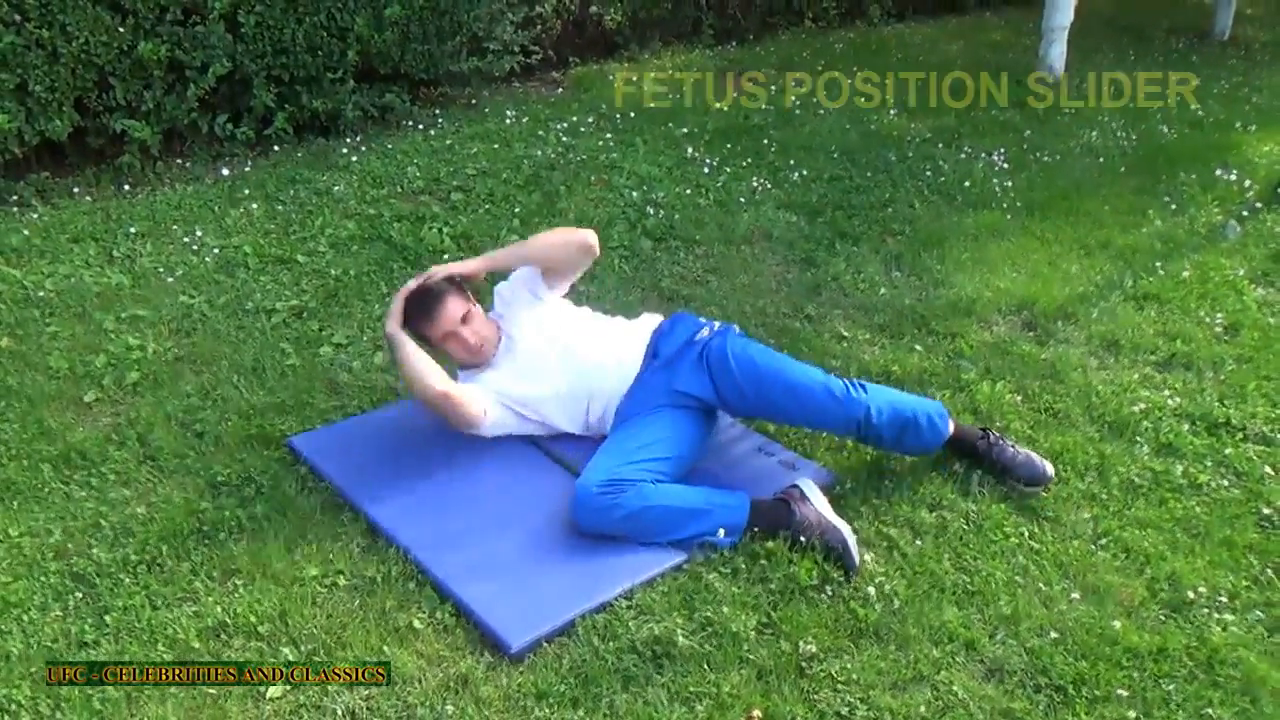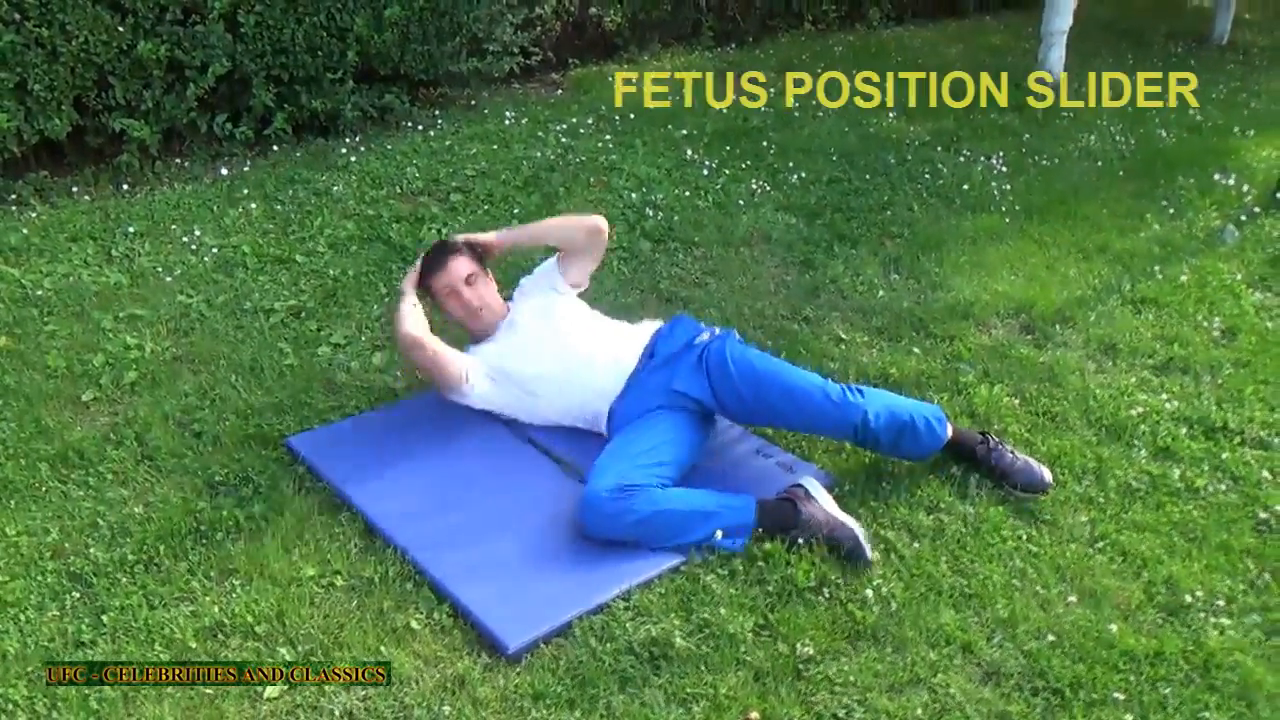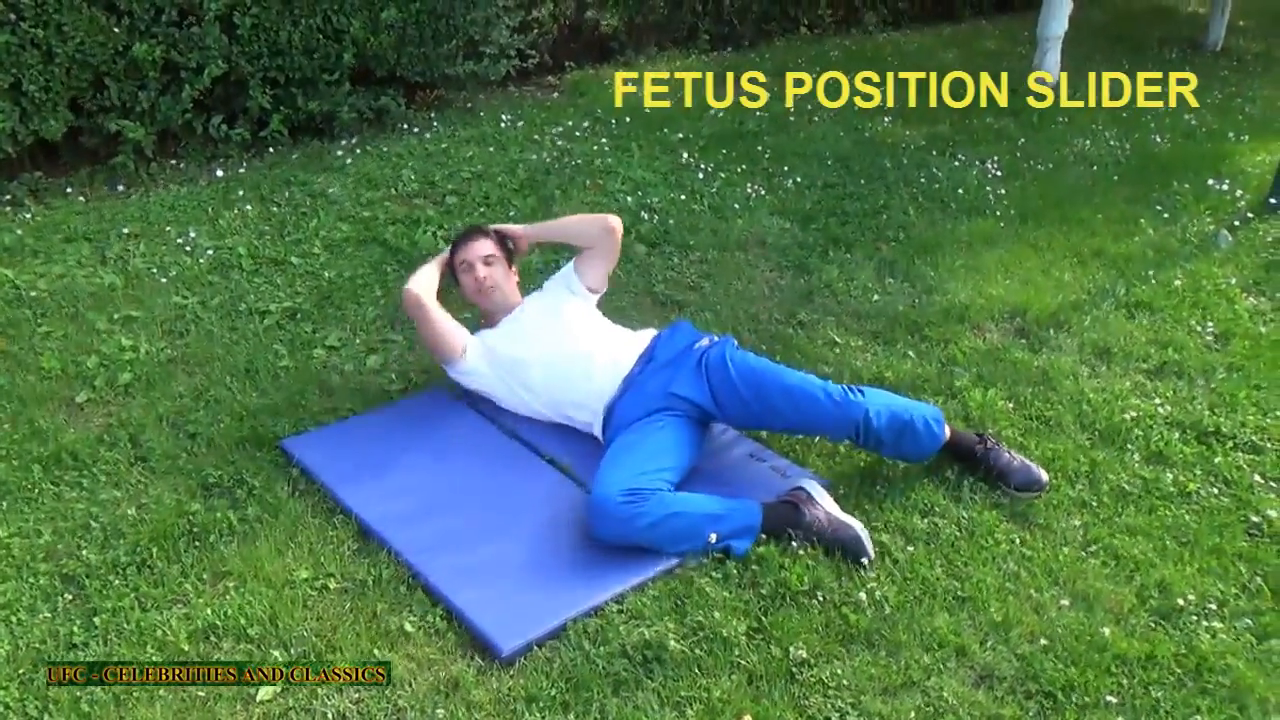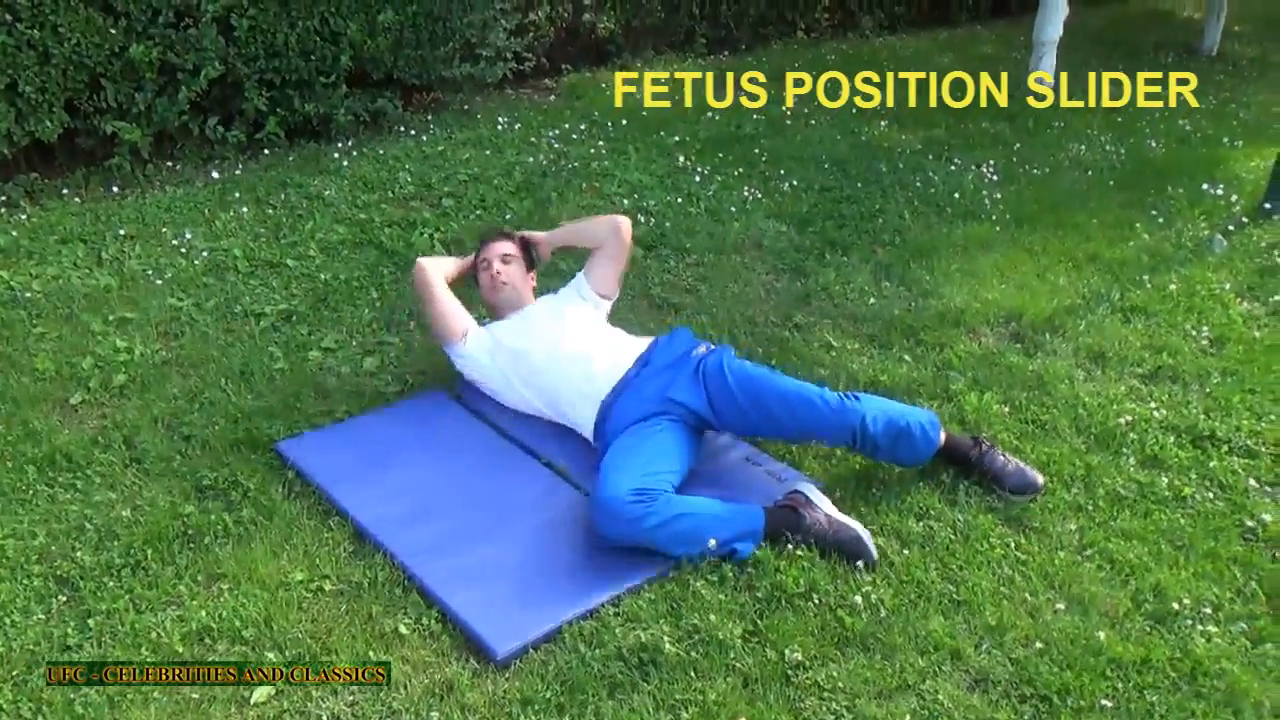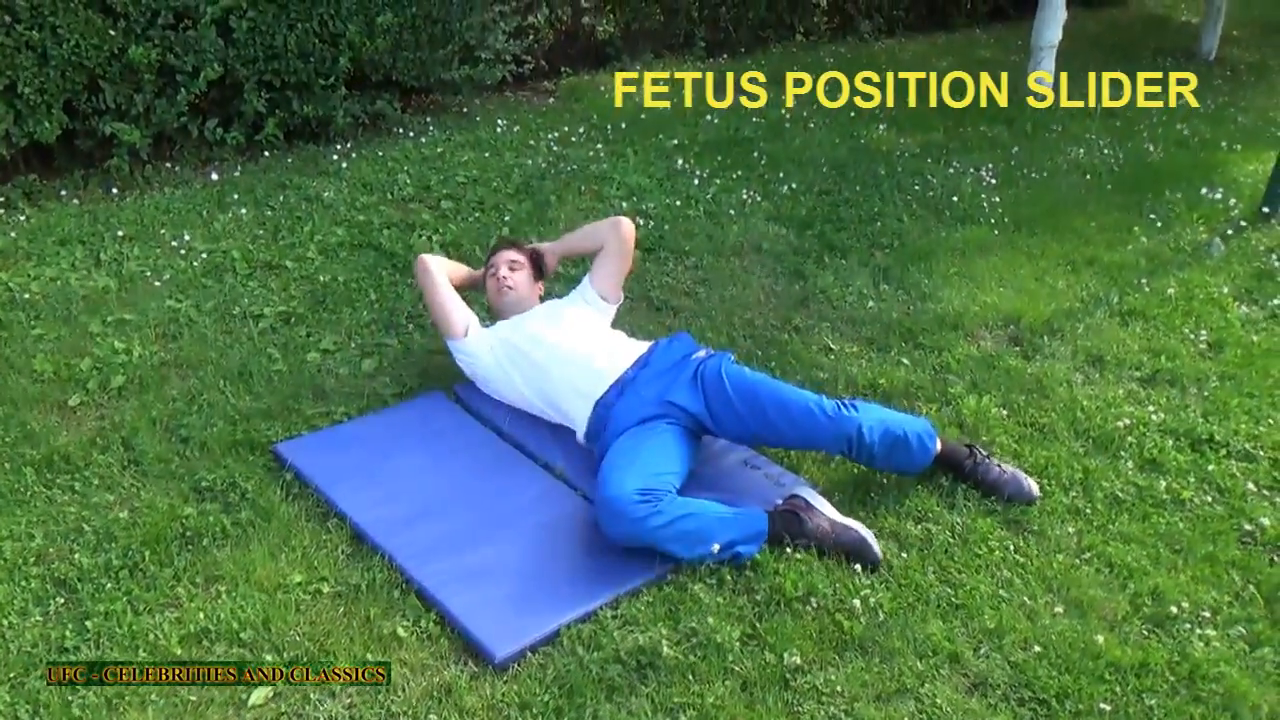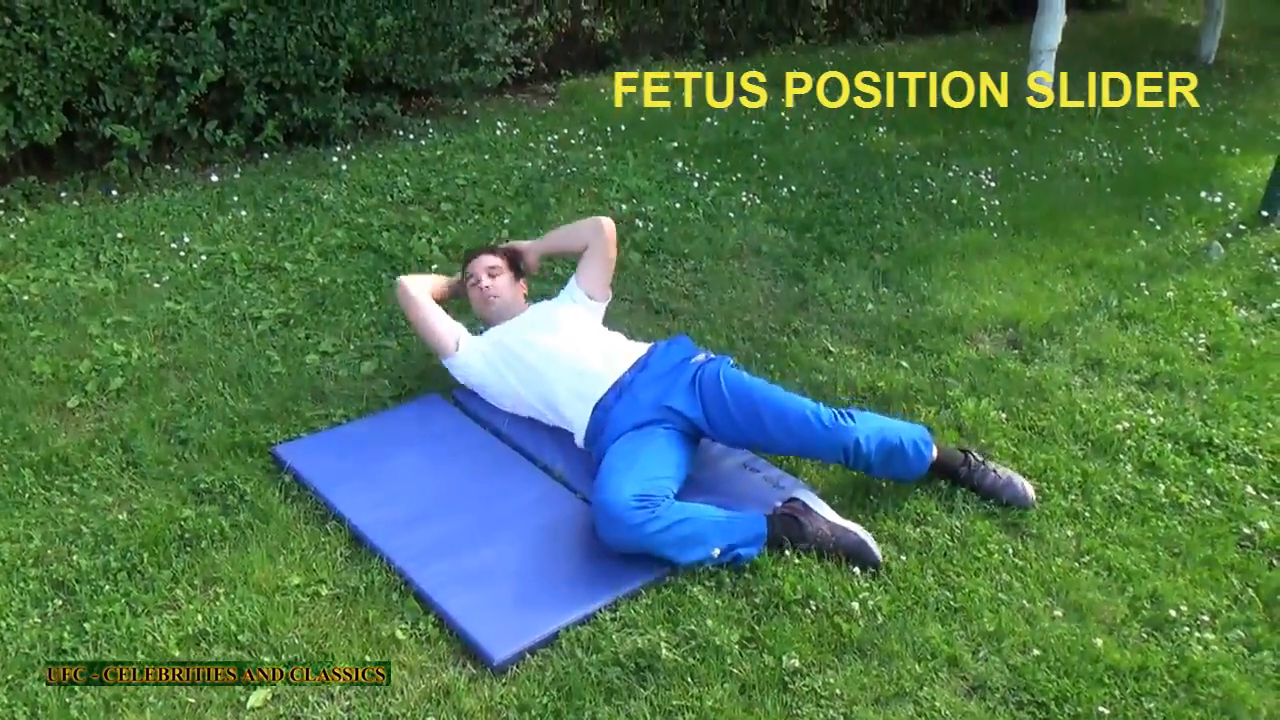
dt=0.2s
person 1, frame 1
left shoulder: (515, 297)
right shoulder: (480, 395)
left elbow: (583, 243)
right elbow: (436, 397)
left wrist: (476, 264)
right wrist: (398, 337)
left hip: (678, 347)
right hip: (648, 413)
left knee: (839, 402)
right knee: (593, 502)
left ankle: (970, 439)
right ankle: (777, 515)
person 1, frame 2
left shoulder: (537, 293)
right shoulder: (474, 375)
left elbow: (594, 229)
right elbow: (412, 339)
left wrist: (497, 238)
right wrist: (411, 289)
left hip: (677, 350)
right hip: (641, 415)
left knee: (834, 405)
right knee: (601, 507)
left ankle: (969, 444)
right ankle: (783, 514)
person 1, frame 3
left shoulder: (557, 294)
right shoulder: (476, 360)
left elbow: (608, 228)
right elbow: (414, 298)
left wrist: (522, 233)
right wrist: (441, 260)
left hip: (676, 356)
right hip: (636, 418)
left knee: (833, 404)
right knee: (610, 511)
left ankle: (968, 446)
right ankle: (785, 516)
person 1, frame 4
left shoulder: (569, 300)
right shoulder: (479, 351)
left elbow: (617, 228)
right elbow: (424, 274)
left wrist: (541, 240)
right wrist: (465, 261)
left hip: (673, 364)
right hip: (630, 423)
left knee: (831, 411)
right knee: (616, 510)
left ankle: (961, 450)
right ankle: (784, 521)
person 1, frame 5
left shoulder: (576, 305)
right shoulder: (482, 351)
left elbow: (621, 228)
right elbow: (428, 265)
left wrist: (548, 249)
right wrist: (476, 272)
left hip: (675, 368)
right hip: (625, 425)
left knee: (832, 420)
right knee: (623, 511)
left ankle: (956, 457)
right ankle: (787, 525)
person 1, frame 6
left shoulder: (566, 305)
right shoulder: (475, 358)
left elbow: (601, 229)
right elbow: (408, 287)
left wrist: (528, 249)
right wrist: (454, 280)
left hip: (674, 371)
right hip: (624, 428)
left knee: (829, 429)
right knee: (620, 517)
left ankle: (949, 462)
right ankle: (787, 528)
